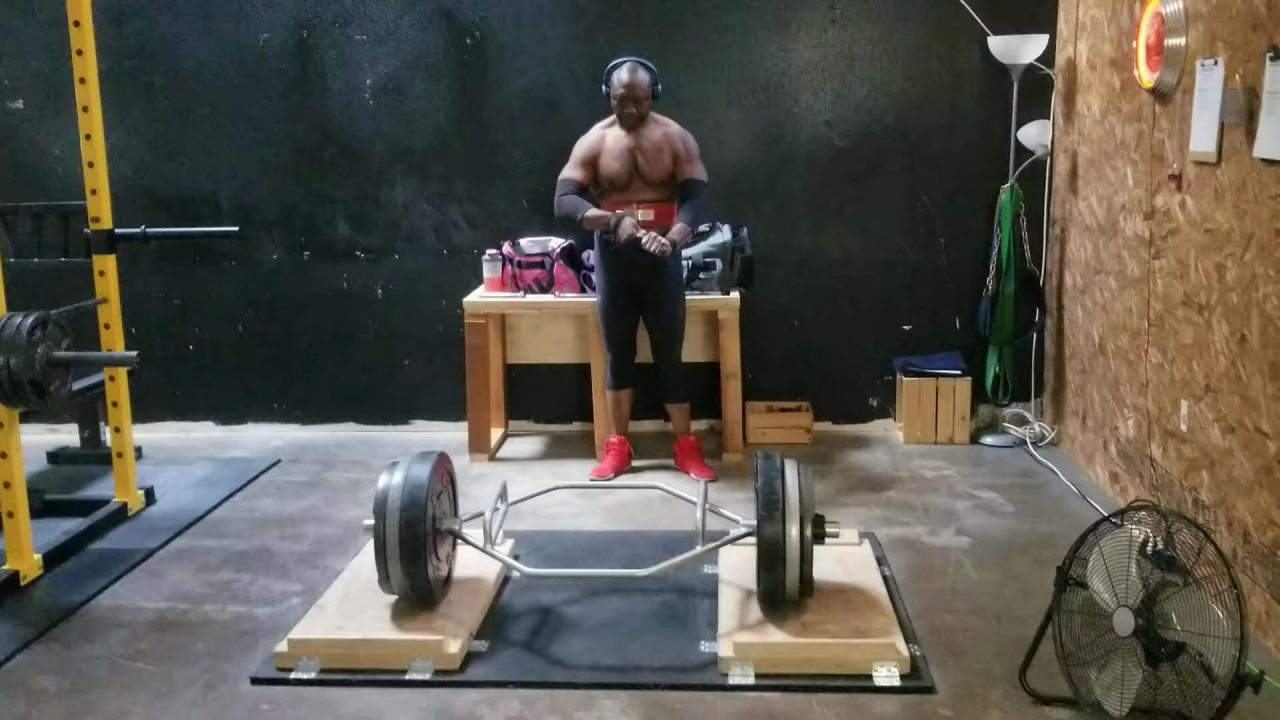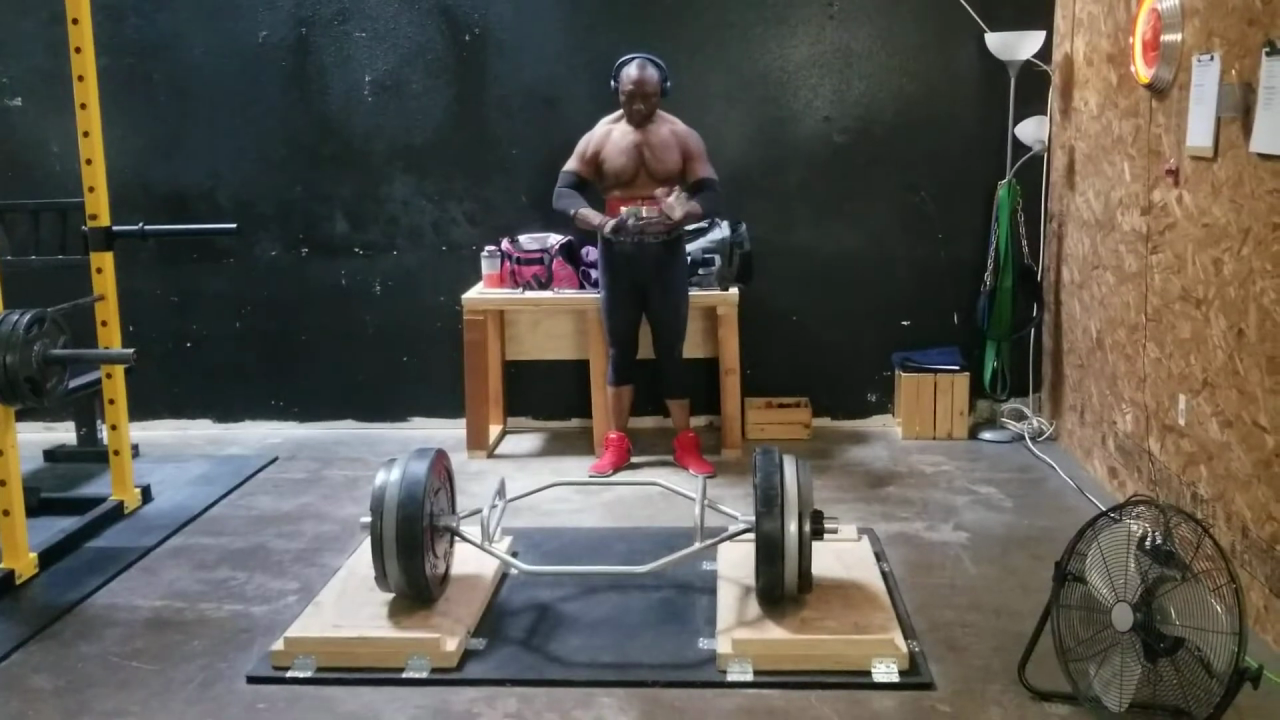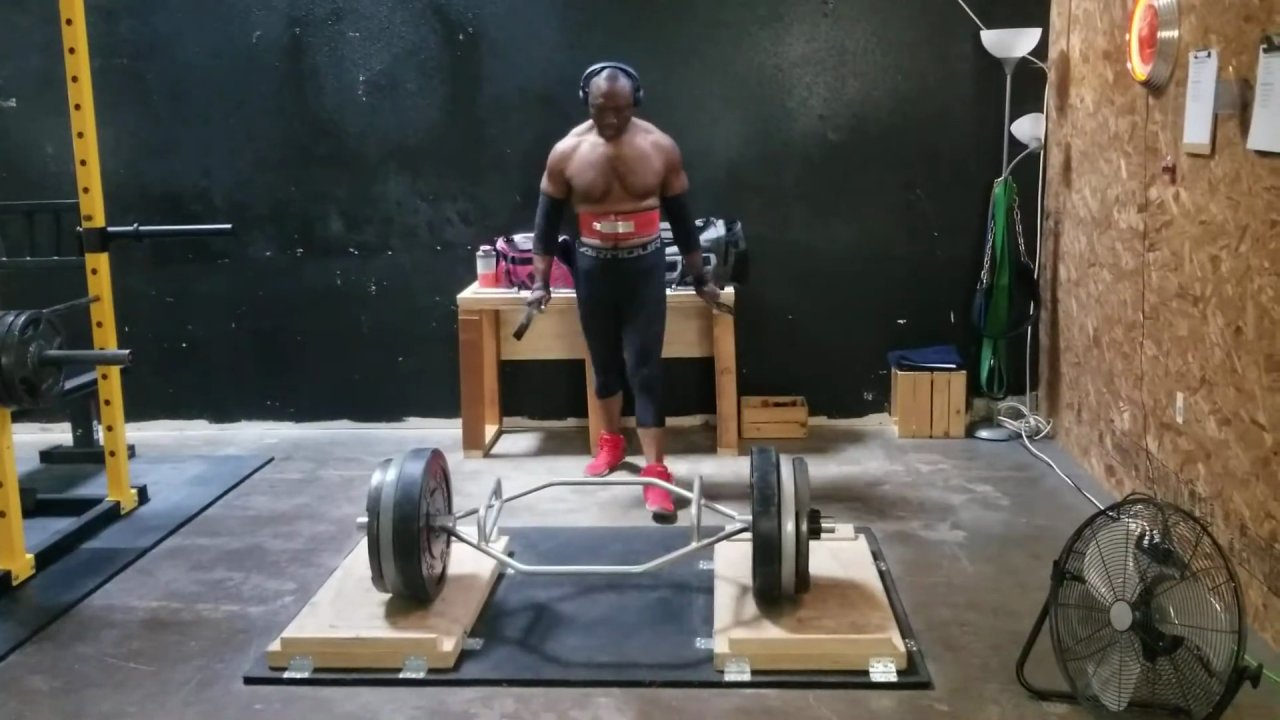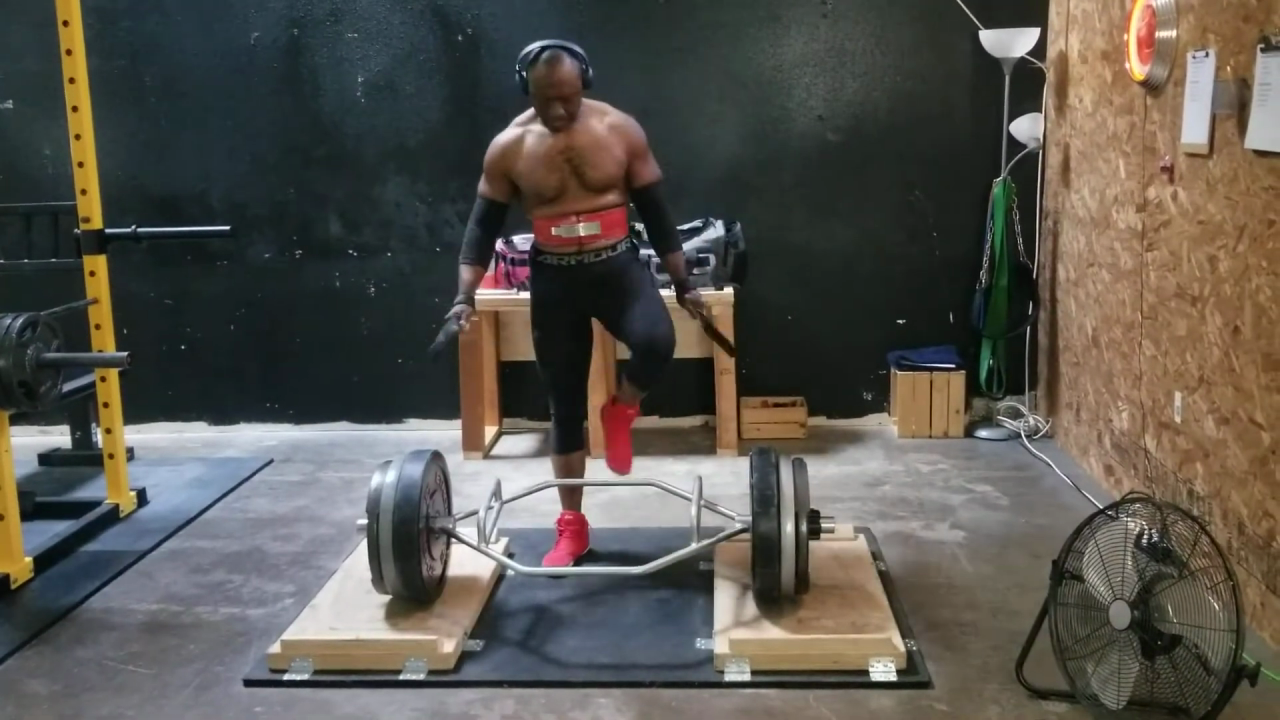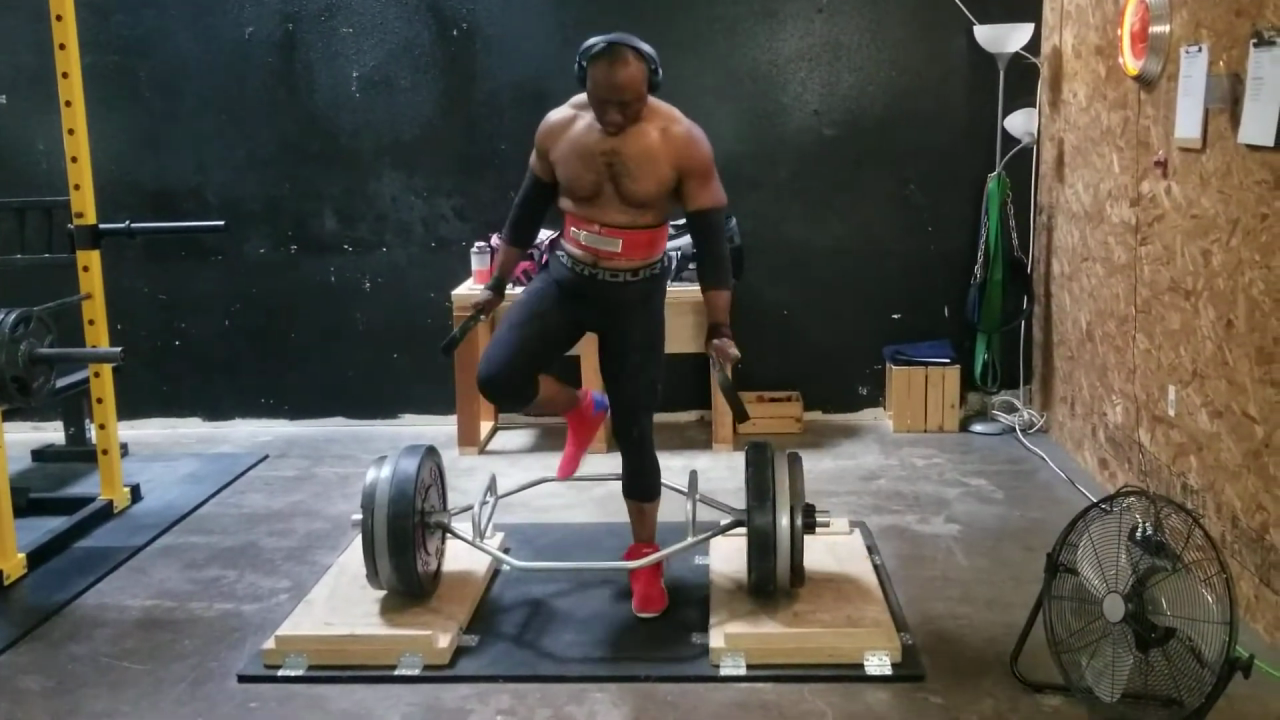
dt=1s
person 1, frame 1
left shoulder: (677, 139)
right shoulder: (592, 142)
left elbow: (696, 198)
right elbow: (564, 201)
left wrist: (672, 238)
right wrist: (613, 220)
left hip: (662, 257)
right hip: (613, 258)
left knee: (669, 355)
right knee: (618, 355)
left ankle: (687, 446)
right ankle: (618, 446)
person 1, frame 2
left shoulder: (684, 137)
right shoulder: (598, 138)
left elbow: (712, 196)
right elbow: (563, 193)
left wrist: (684, 209)
right wrist: (601, 221)
left hip: (666, 253)
right hip: (618, 254)
left knee: (670, 351)
right knee: (620, 351)
left ankle: (686, 443)
right ankle: (617, 442)
person 1, frame 3
left shoulder: (661, 147)
right shoulder: (566, 152)
left elbow: (680, 215)
right elbow: (548, 219)
left wrist: (700, 277)
right wrist: (540, 281)
left hip: (645, 267)
right hip: (593, 268)
left knee: (644, 370)
right knee: (605, 365)
left ankle: (656, 474)
right ankle: (612, 442)
person 1, frame 4
left shoulder: (621, 130)
right shoulder: (508, 147)
left elbow: (655, 209)
right elbow: (483, 225)
left wrist: (682, 282)
right wrist: (465, 296)
left hip: (617, 264)
right hip: (553, 278)
left knee: (657, 339)
right knee: (565, 404)
left ankle: (619, 413)
right ankle: (572, 524)
person 1, frame 5
left shoulder: (685, 142)
right shoulder: (558, 126)
left elbow: (711, 239)
right elbow: (529, 208)
left wrist: (718, 329)
right wrist: (497, 283)
left hip: (636, 293)
right hip: (564, 276)
left knee: (634, 431)
right knee: (495, 376)
left ankle: (645, 558)
right ankle: (579, 409)
